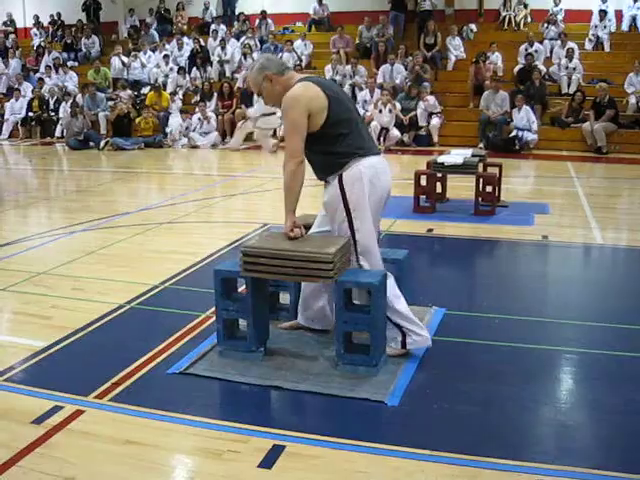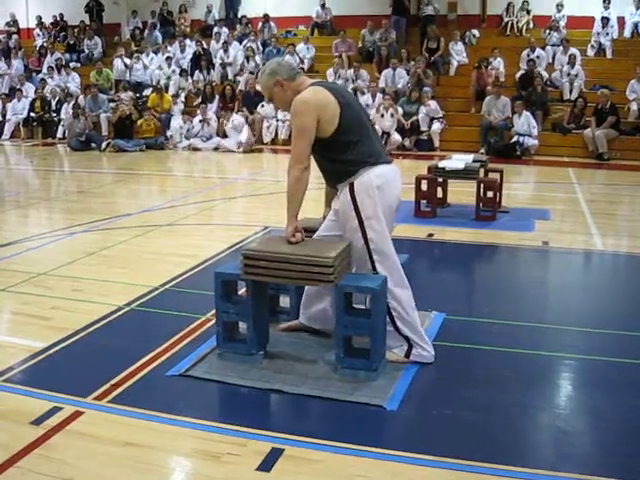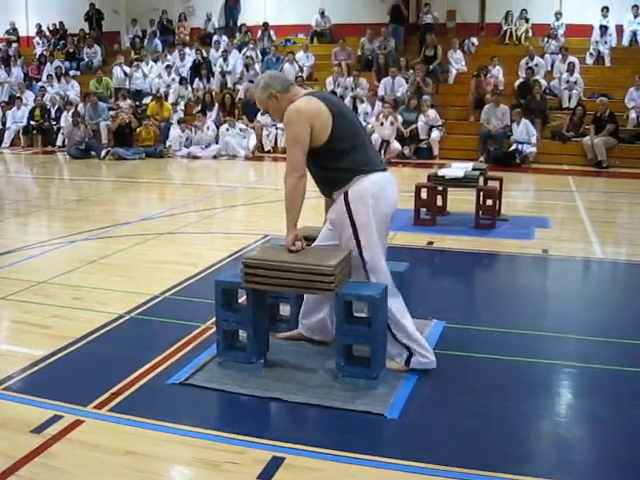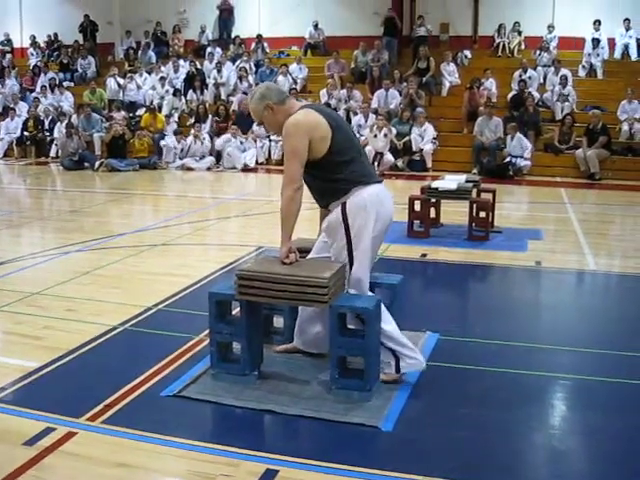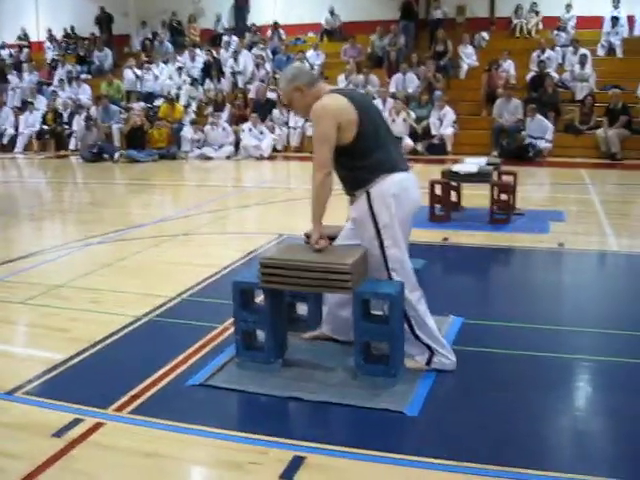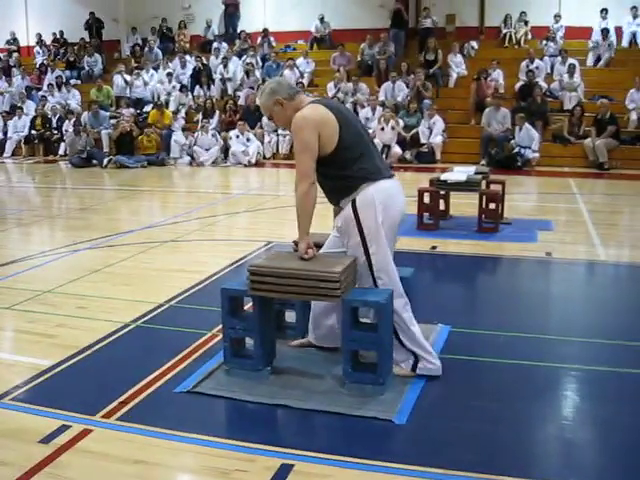
dt=0.5s
person 1, frame 1
left shoulder: (295, 96)
right shoulder: (315, 87)
left elbow: (294, 161)
left wrist: (290, 215)
right wrist: (328, 191)
left hip: (357, 177)
right hip: (360, 173)
left knee: (364, 261)
left ankle: (406, 335)
right ankle: (315, 316)
person 1, frame 2
left shoulder: (305, 101)
right shoulder: (326, 93)
left elbow: (299, 166)
left wrist: (291, 221)
right wrist: (329, 207)
left hip: (367, 186)
right hip: (368, 181)
left knee: (379, 270)
left ankle: (410, 346)
right ankle: (315, 317)
person 1, frame 3
left shoulder: (297, 110)
right shoulder: (320, 102)
left elbow: (295, 175)
left wrist: (291, 229)
right wrist: (329, 216)
left hip: (363, 193)
right hip: (368, 188)
left knee: (372, 278)
left ankle: (411, 353)
right ankle: (314, 326)
person 1, frame 4
left shoulder: (296, 123)
right shoulder: (314, 115)
left elbow: (292, 186)
left wrist: (285, 241)
right wrist: (324, 227)
left hip: (359, 205)
right hip: (363, 201)
left knee: (350, 288)
left ankle: (398, 358)
right ankle: (310, 340)
person 1, frame 5
left shoulder: (324, 107)
right shoulder: (347, 98)
left elbow: (322, 171)
left wrist: (317, 227)
right wrist: (355, 207)
left hip: (385, 193)
right hip: (388, 187)
left knee: (394, 276)
left ankle: (430, 352)
right ankle: (338, 326)
person 1, frame 6
left shoulder: (304, 118)
right shoulder: (325, 109)
left elbow: (306, 182)
left wrist: (303, 237)
right wrist: (340, 219)
left hip: (370, 200)
right hip: (376, 194)
left knee: (379, 284)
left ankle: (417, 359)
right ankle: (325, 334)
